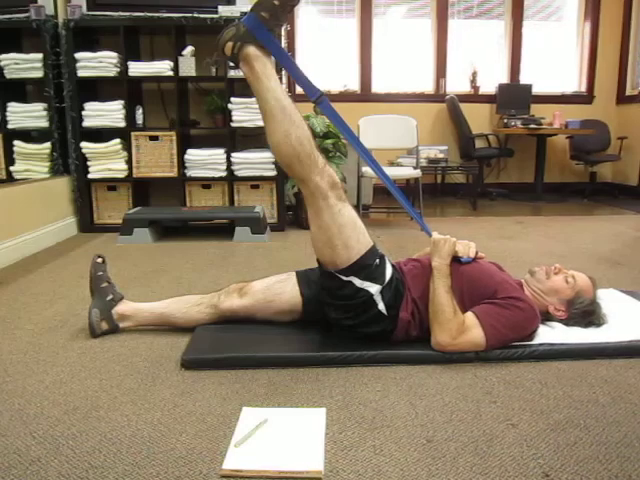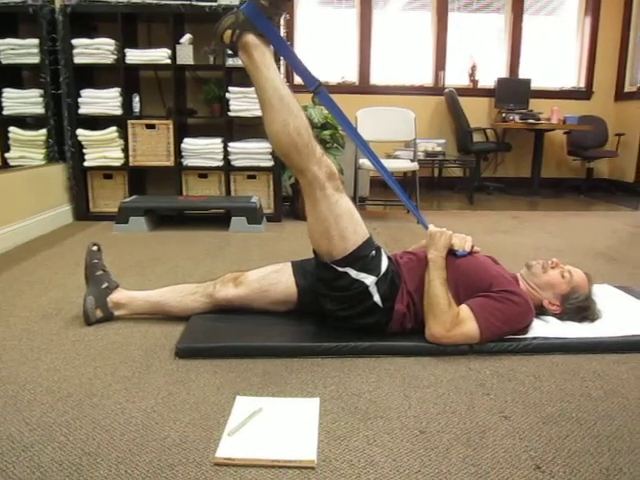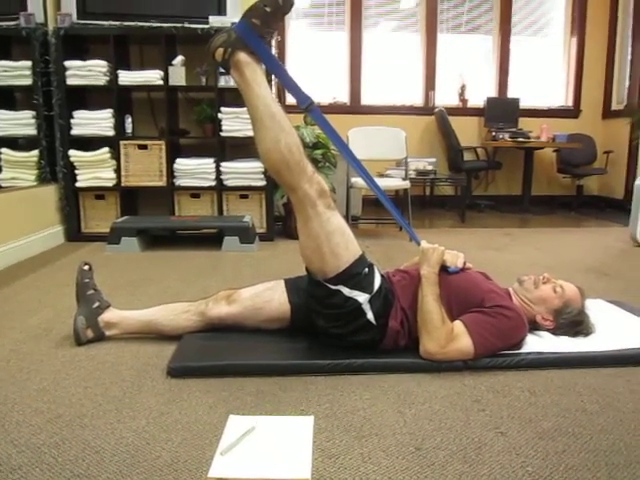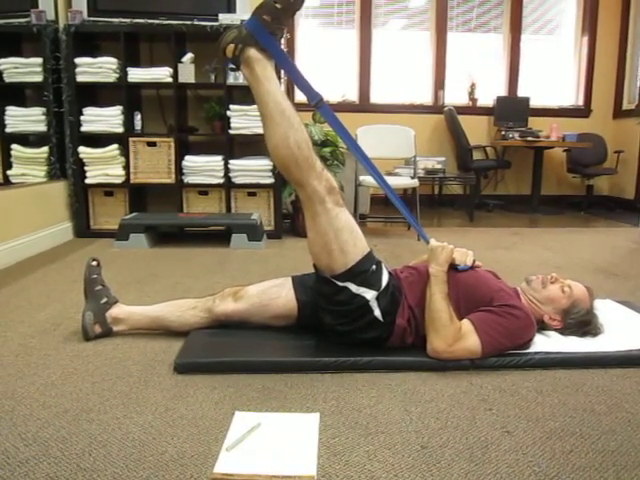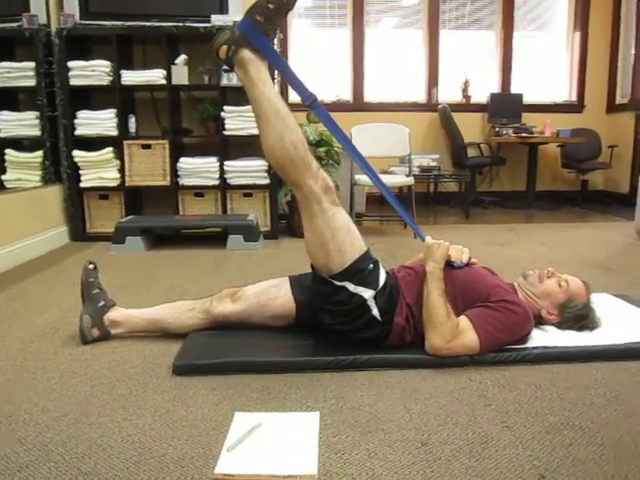
dt=1s
person 1, frame 1
left shoulder: (521, 311)
right shoulder: (502, 283)
left elbow: (446, 337)
left wrist: (441, 263)
right wrist: (450, 250)
left hip: (378, 304)
right hip: (370, 287)
left knee: (323, 183)
right ankle: (119, 314)
person 1, frame 2
left shoulder: (516, 304)
right shoulder: (499, 277)
left elbow: (441, 329)
left wrist: (437, 255)
right wrist: (447, 243)
left hip: (373, 296)
right hip: (365, 280)
left knee: (320, 172)
right ankle: (115, 301)
person 1, frame 3
left shoulder: (509, 320)
right shoulder: (491, 291)
left elbow: (435, 345)
left wrist: (429, 272)
right wrist: (434, 260)
left hip: (366, 314)
right hip: (356, 298)
left knee: (312, 191)
right ankle: (106, 321)
person 1, frame 4
left shoulder: (517, 319)
right shoulder: (498, 289)
left elbow: (442, 344)
left wrist: (437, 270)
right wrist: (440, 256)
left hip: (372, 311)
right hip: (363, 294)
left knee: (321, 188)
right ankle: (112, 317)
person 1, frame 5
left shoulder: (514, 314)
right shoulder: (496, 287)
left elbow: (440, 340)
left wrist: (434, 267)
right wrist: (439, 255)
left hip: (370, 310)
right hip: (362, 294)
left knee: (317, 187)
right ankle: (110, 320)
